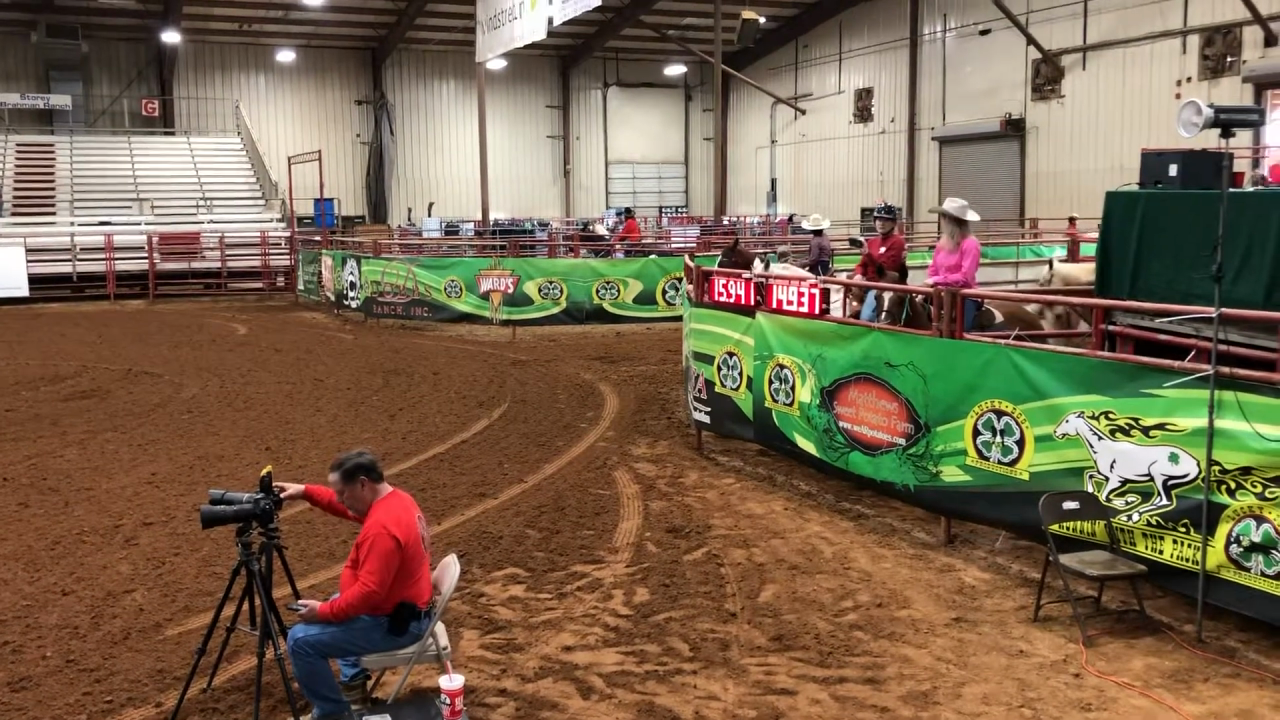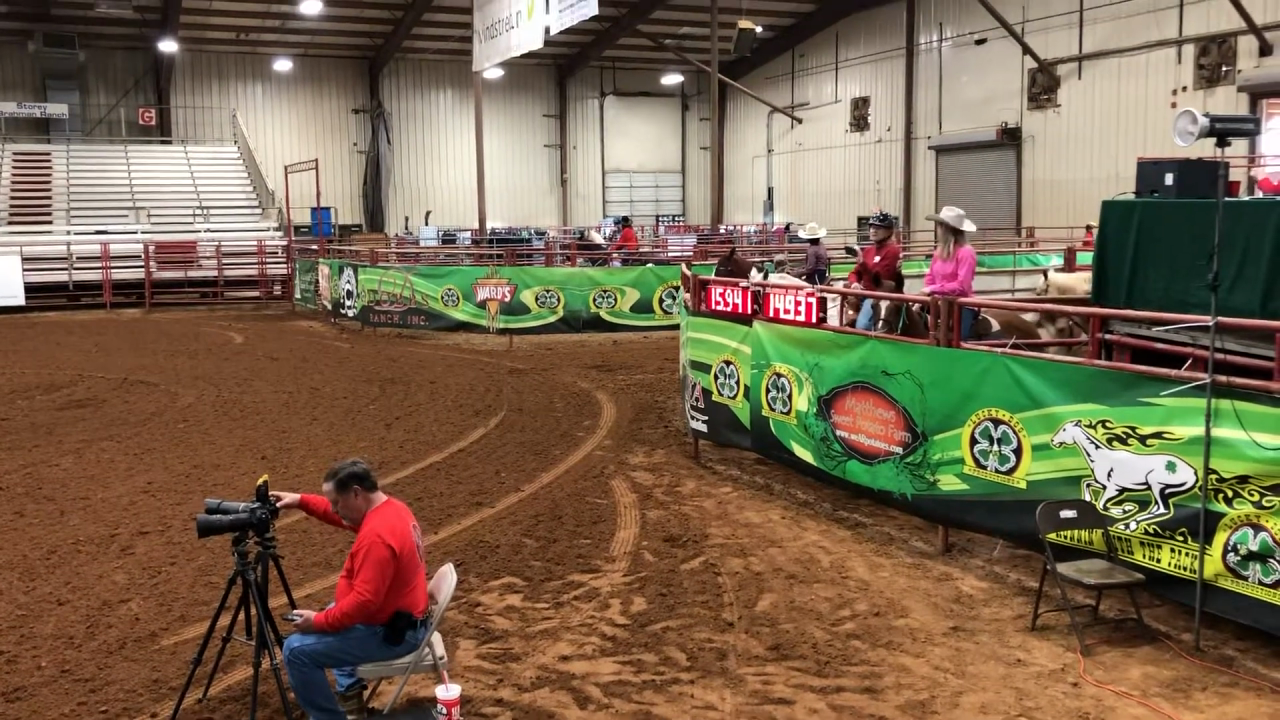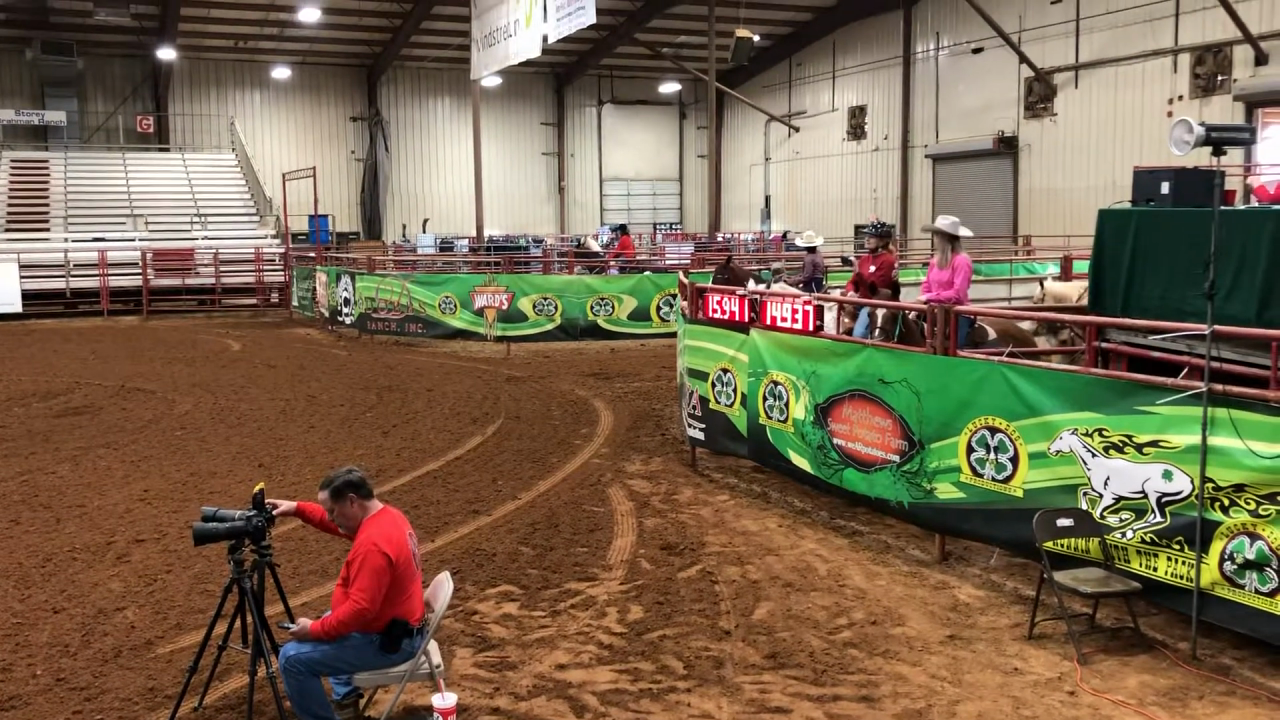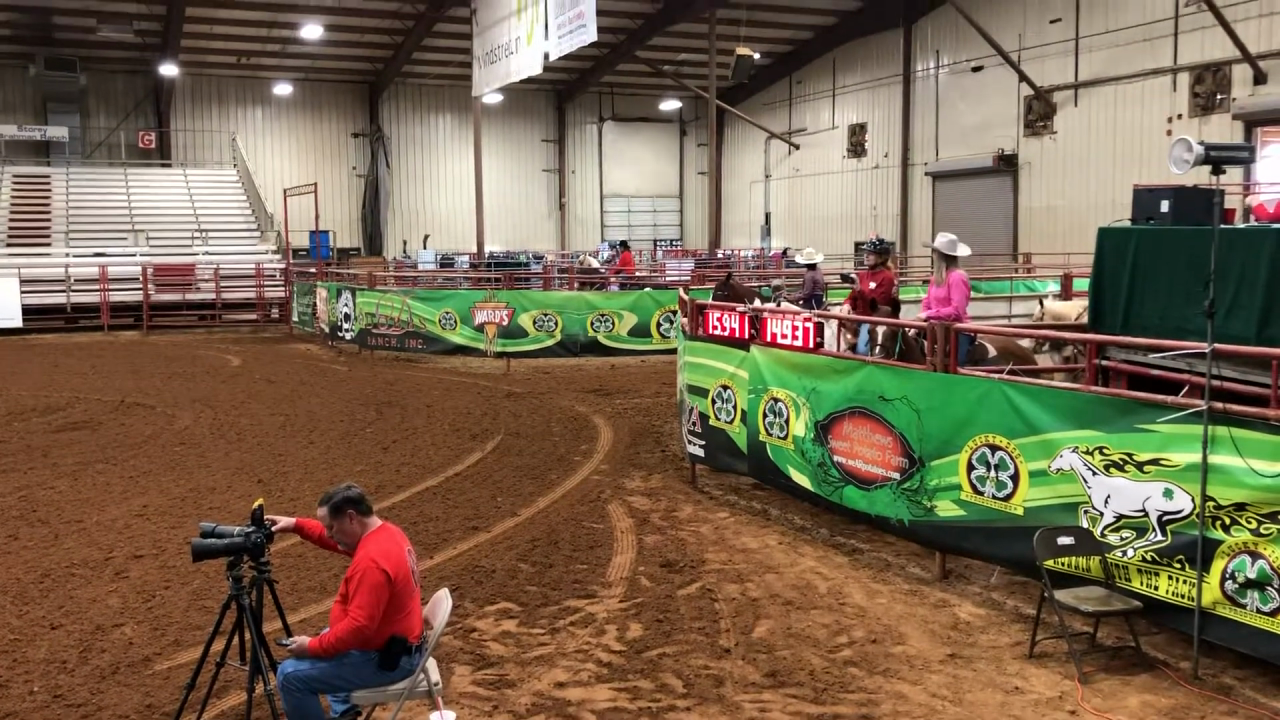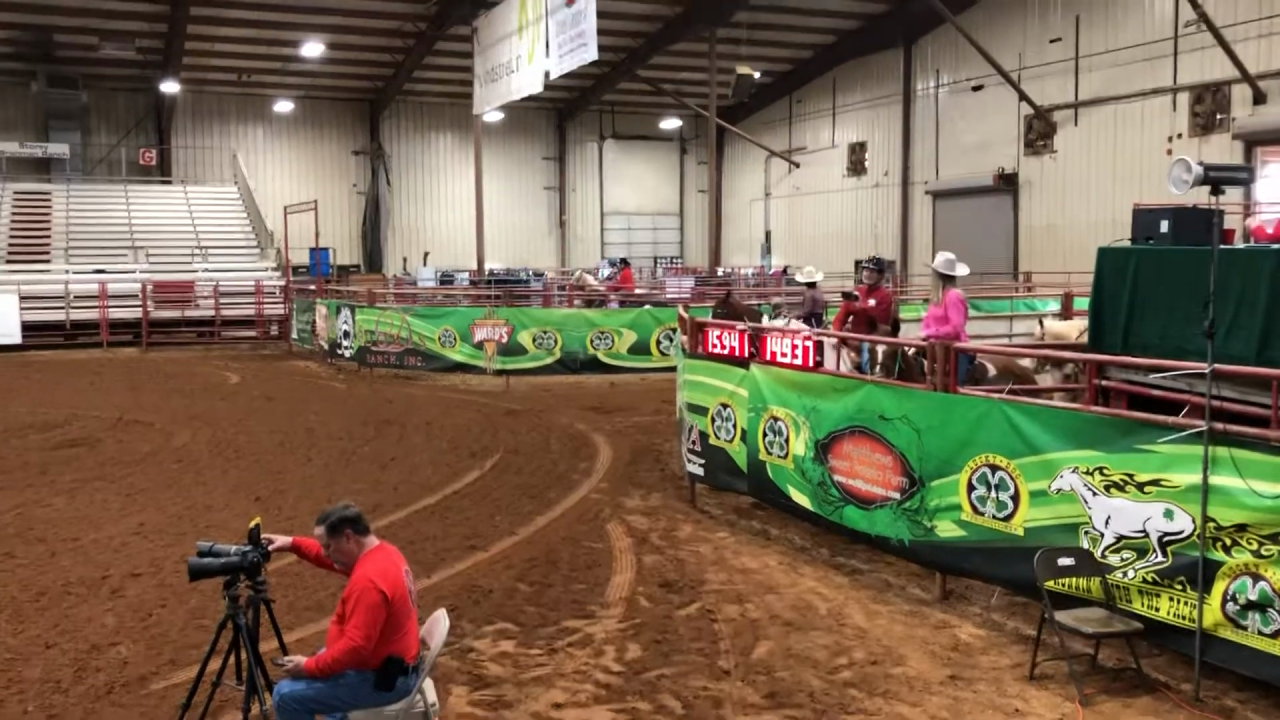
dt=0.3s
person 1, frame 1
left shoulder: (382, 526)
right shoulder: (396, 498)
left elbow: (369, 592)
right elbow: (344, 505)
left wrist: (323, 611)
right wrist: (305, 491)
left hip: (395, 623)
right hip: (405, 609)
left knee: (300, 640)
right knee: (339, 604)
right ankle: (354, 680)
person 1, frame 2
left shoulder: (377, 536)
right shoulder: (392, 507)
left elbow: (363, 601)
right elbow: (339, 513)
left wrist: (318, 621)
right wrist: (301, 501)
left hip: (391, 633)
right hip: (402, 619)
left knee: (296, 650)
right knee: (334, 613)
right ankle: (350, 690)
person 1, frame 3
left shoulder: (373, 544)
right shoulder: (388, 515)
left elbow: (360, 609)
right elbow: (336, 521)
left wrist: (314, 629)
right wrist: (297, 508)
left hip: (387, 641)
right hip: (398, 626)
left knee: (292, 658)
right knee: (331, 620)
right ankle: (346, 699)
person 1, frame 4
left shoulder: (372, 560)
right shoulder: (388, 532)
left elbow: (359, 627)
right elbow: (336, 539)
left wrist: (312, 647)
right wrist: (296, 525)
left hip: (386, 659)
right hip: (396, 645)
left knee: (290, 675)
right knee: (328, 638)
person 1, frame 5
left shoulder: (369, 580)
right shoulder: (385, 551)
left elbow: (356, 647)
right elbow: (332, 556)
left wrist: (308, 666)
right wrist: (293, 544)
left hip: (382, 680)
right hip: (393, 665)
left knee: (287, 695)
right knee: (325, 657)
